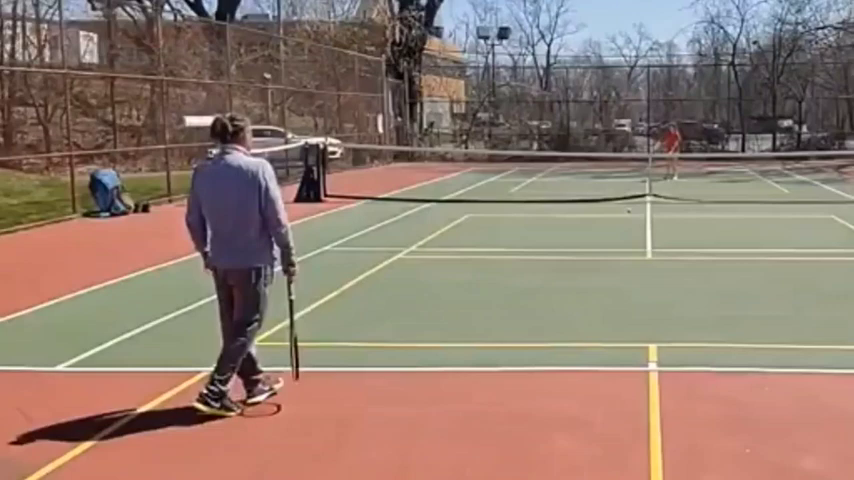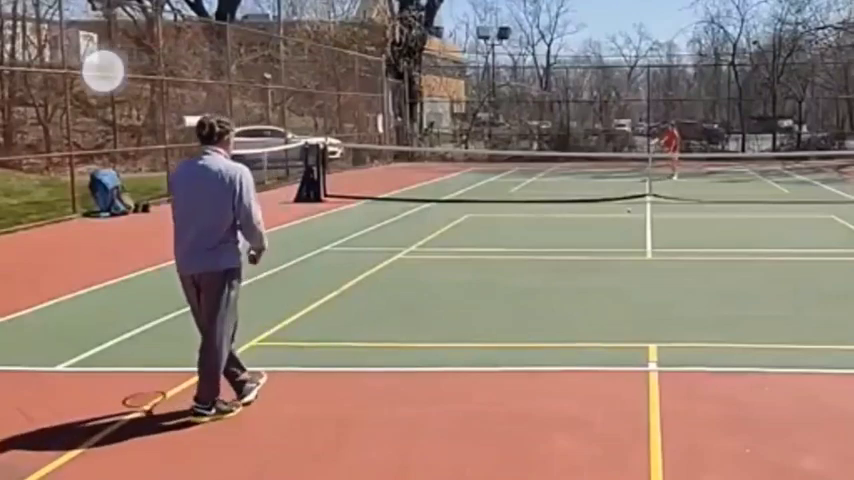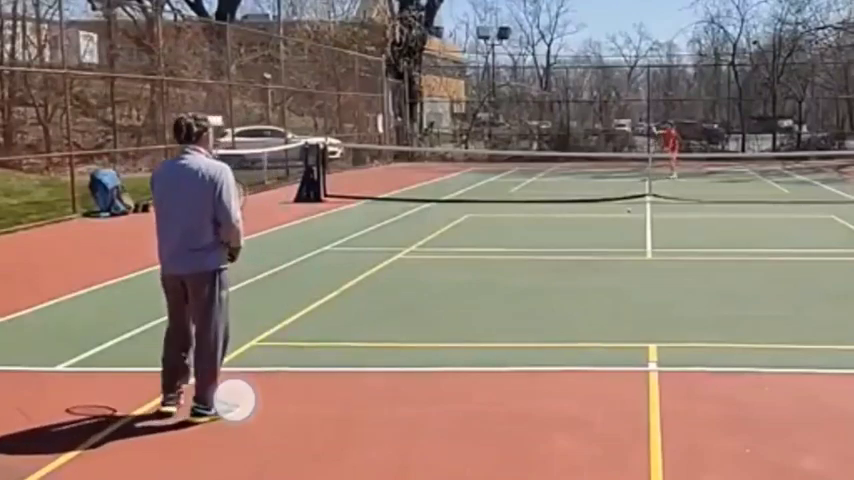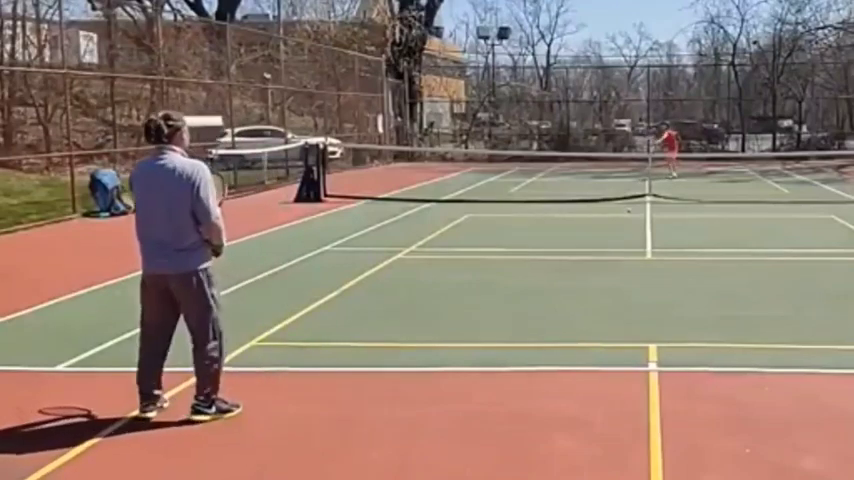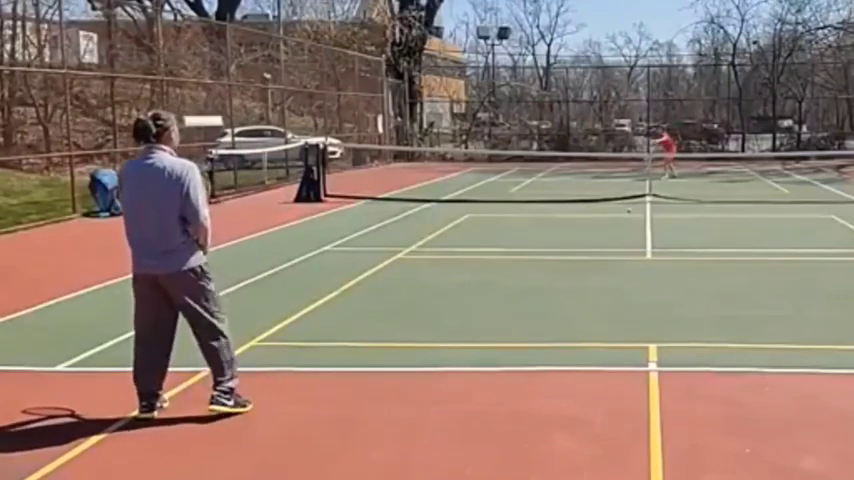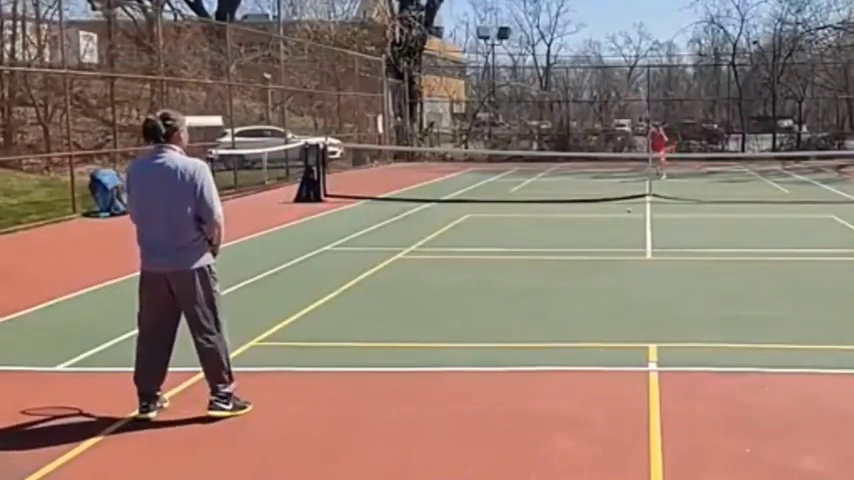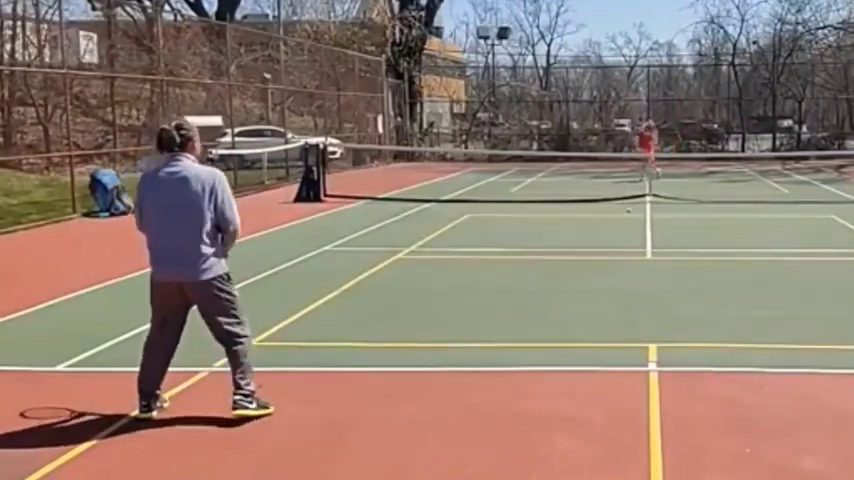
dt=0.3s
person 1, frame 1
left shoulder: (203, 171)
right shoulder: (258, 168)
left elbow: (193, 220)
right elbow: (276, 217)
left wrist: (206, 251)
right wrist: (288, 253)
left hip: (220, 262)
right hip: (252, 261)
left knee: (234, 325)
right knee: (243, 328)
left ankle: (254, 381)
right ankle: (215, 393)
person 1, frame 2
left shoulder: (180, 172)
right shoulder: (236, 172)
left elbow: (179, 218)
right elbow: (251, 222)
right wrist: (259, 247)
left hip: (187, 264)
right hip: (220, 264)
left knee: (215, 330)
right knee: (217, 333)
left ankle: (242, 381)
right ankle: (205, 402)
person 1, frame 3
left shoulder: (162, 172)
right shoulder: (217, 171)
left elbow: (165, 215)
right elbow: (231, 222)
right wrist: (235, 246)
left hip: (171, 265)
right hip: (205, 264)
left knee: (177, 331)
right knee: (210, 335)
left ankle: (172, 394)
right ankle: (205, 403)
person 1, frame 4
left shoulder: (138, 172)
right shoulder: (194, 169)
left elbow: (147, 215)
right elbow: (211, 221)
right wrist: (217, 244)
left hip: (153, 266)
right hip: (189, 265)
left knee: (153, 334)
right knee: (207, 335)
left ankle: (149, 398)
right ankle: (206, 401)
person 1, frame 5
left shoulder: (128, 172)
right shoulder: (183, 169)
left elbow: (130, 215)
right elbow: (200, 222)
right wrist: (202, 245)
left hip: (144, 268)
right hip: (182, 265)
left knee: (149, 334)
right knee: (212, 327)
left ankle: (148, 399)
right ankle: (224, 391)
person 1, frame 6
left shoulder: (135, 171)
right shoulder: (194, 168)
left elbow: (136, 216)
right elbow: (214, 220)
right wrist: (213, 245)
left hip: (153, 266)
right hip: (191, 264)
left knee: (152, 334)
right knee: (209, 332)
left ankle: (148, 398)
right ankle: (222, 396)
person 1, frame 7
left shoulder: (148, 181)
right shoulder: (212, 178)
left elbow: (143, 225)
right elbow: (232, 228)
right wrist: (219, 250)
left hip: (165, 275)
right hip: (207, 272)
left knee: (160, 337)
right knee: (234, 334)
left ankle: (148, 399)
right ankle: (245, 395)
